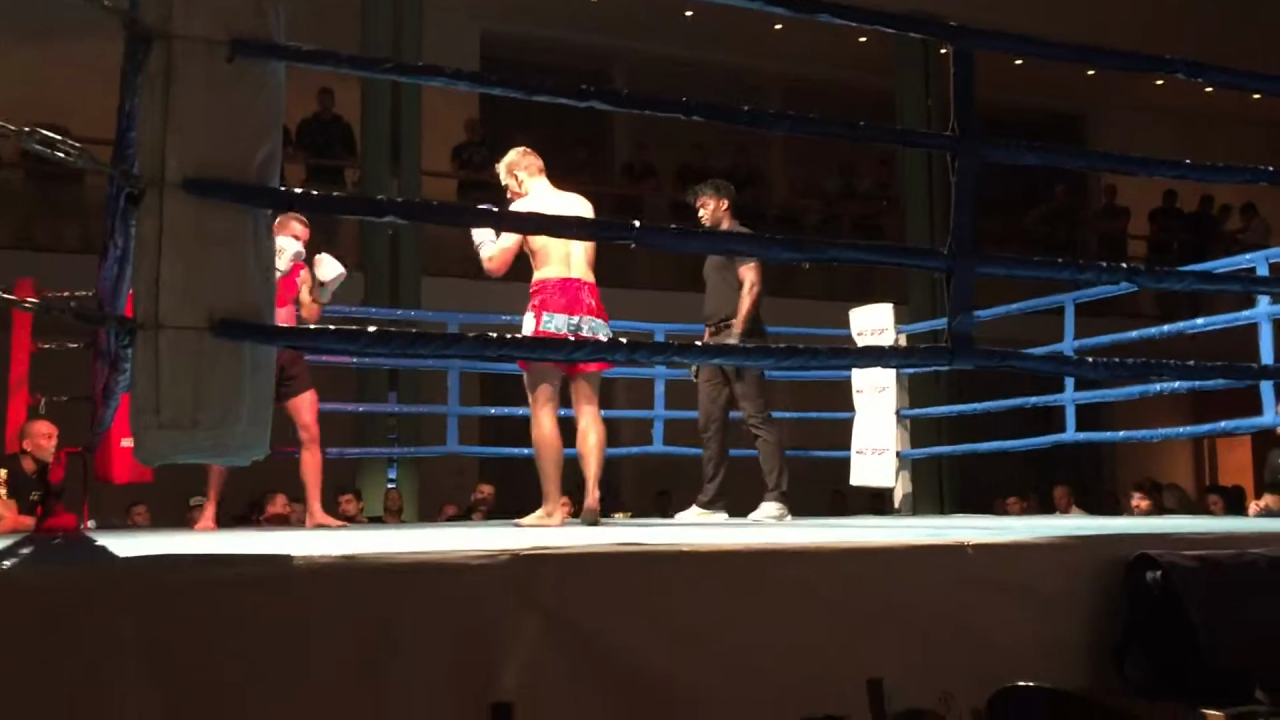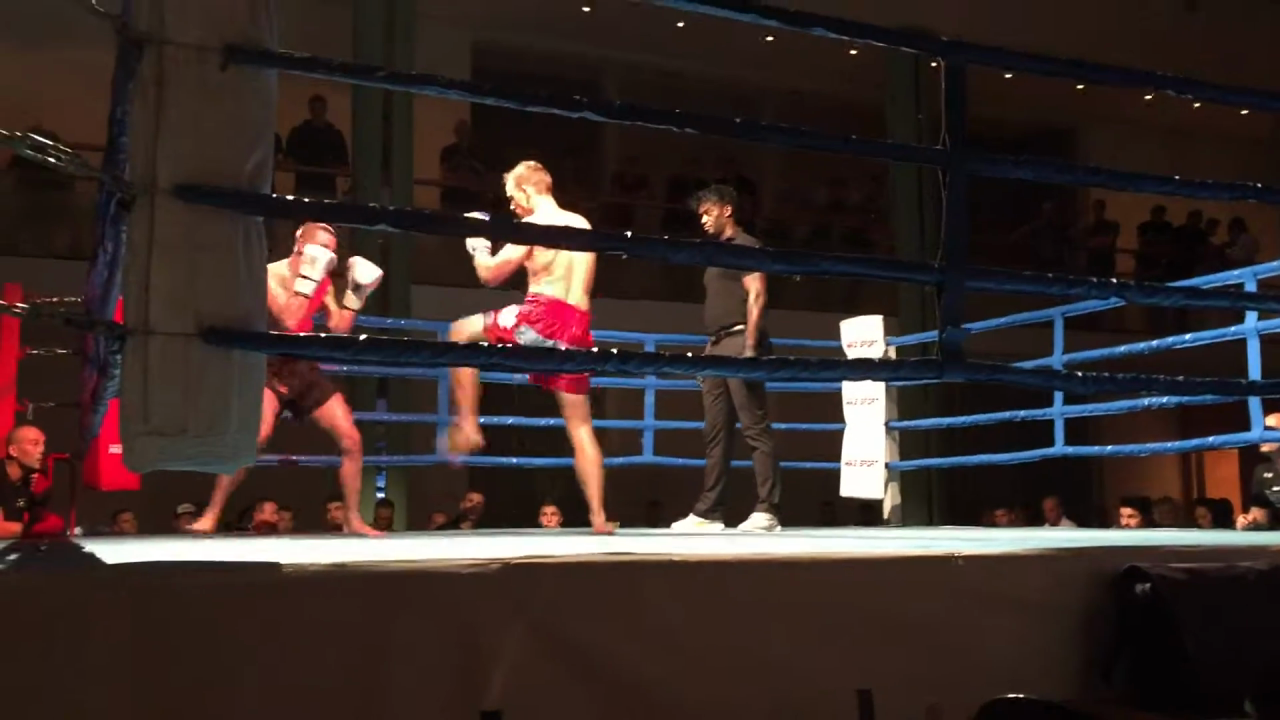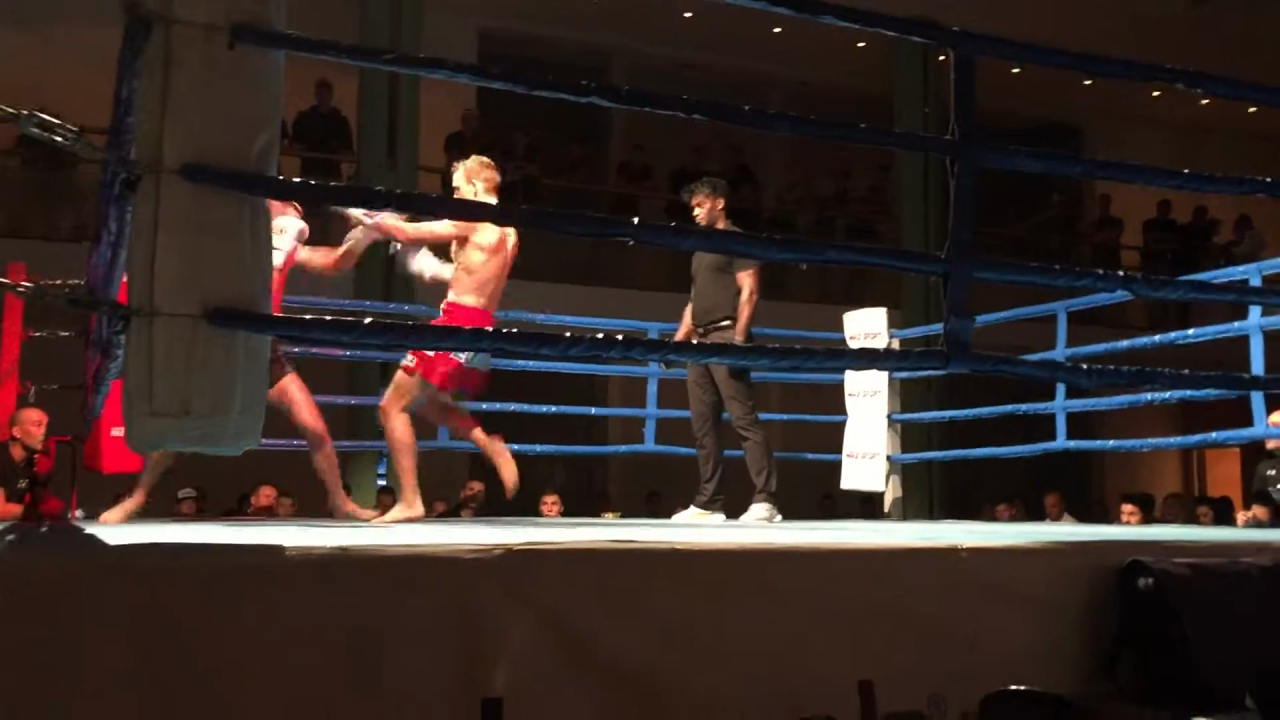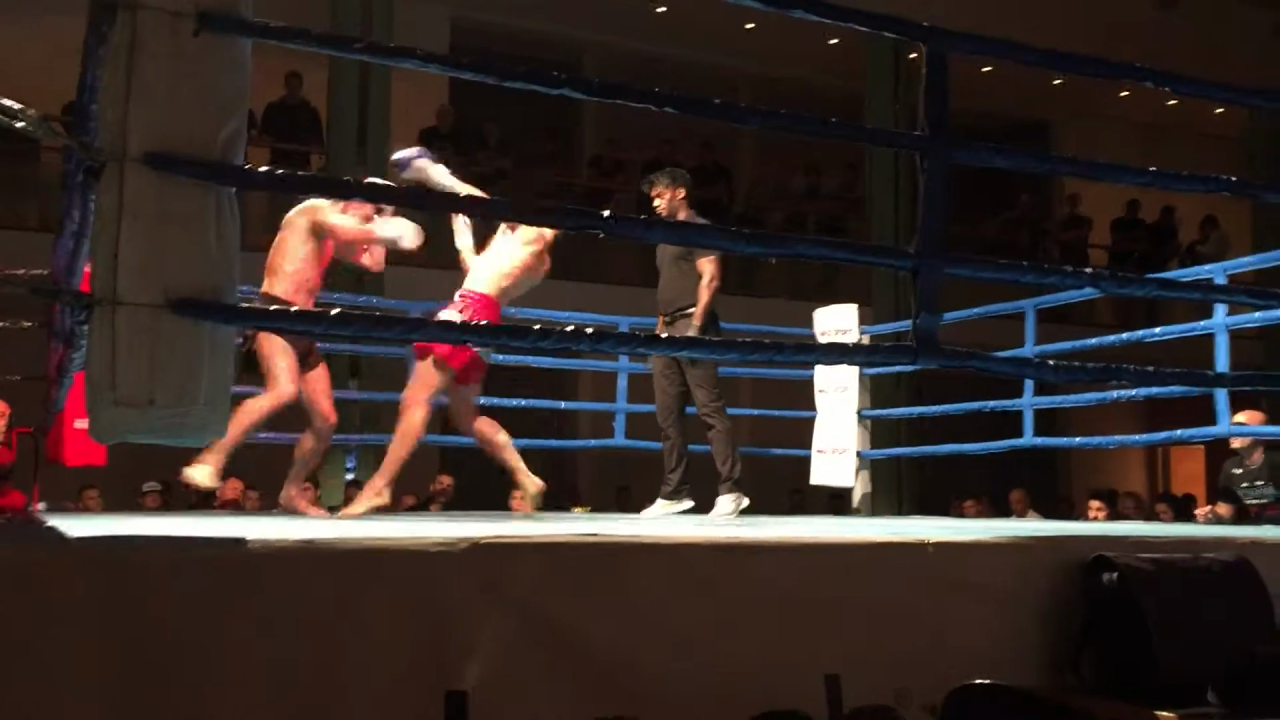
dt=0.5s
person 1, frame 1
left shoulder: (525, 207)
right shoulder: (582, 203)
left elbow: (495, 265)
left wrist: (482, 235)
left hip: (551, 303)
right hip: (588, 303)
left knee: (543, 408)
right knee: (587, 409)
left ankle: (552, 507)
right ankle: (592, 492)
person 1, frame 2
left shoulder: (533, 226)
right shoulder: (581, 226)
left elbow: (488, 275)
left wrist: (477, 244)
right wrist: (510, 252)
left hip: (538, 317)
right hip: (577, 331)
left knee: (462, 334)
right knee: (580, 429)
left ankle: (466, 427)
right ankle: (599, 517)
person 1, frame 3
left shoulder: (471, 220)
right shoulder: (505, 229)
left elbow: (408, 233)
left wrist: (374, 219)
left hip: (459, 326)
right hip: (480, 327)
left knee: (392, 407)
right knee: (431, 405)
left ankle: (410, 501)
right ankle: (496, 451)
person 1, frame 4
left shoulder: (539, 229)
right shoulder: (542, 263)
left elbow: (480, 200)
left wrist: (432, 174)
right wrist: (462, 233)
left hip: (470, 312)
right hip: (485, 319)
left knee: (416, 401)
right knee: (466, 415)
left ankle: (378, 489)
right ankle: (526, 478)
person 2, frame 1
left shoulder: (741, 237)
left elbow: (752, 286)
left wrist: (737, 335)
right wrist: (703, 347)
left hip: (738, 336)
right hip: (716, 340)
left knee: (757, 417)
right knee: (710, 423)
left ankle: (775, 500)
right ankle: (709, 502)
person 2, frame 2
left shoulder: (745, 246)
left elbow: (757, 296)
left wrist: (750, 346)
right wrist: (708, 352)
left hip: (740, 341)
right hip: (717, 348)
left knee: (754, 428)
right knee: (715, 433)
left ankle: (766, 511)
right ankle: (708, 511)
person 2, frame 3
right shoulder: (701, 250)
left elbow: (749, 293)
left wrist: (739, 340)
right wrist: (677, 341)
left hip: (725, 337)
right hip: (700, 342)
left knee: (743, 419)
right knee: (703, 425)
left ankle: (765, 500)
right ankle: (708, 503)
person 2, frame 4
left shoulder: (699, 229)
right shoulder: (666, 239)
left elbow: (711, 279)
left wrist: (695, 326)
right wrist: (658, 333)
left hip: (692, 325)
right hip: (669, 330)
left knee: (709, 407)
right knee: (667, 412)
left ankle: (730, 490)
right ankle: (673, 492)
person 3, frame 1
left shoulder: (300, 270)
left elbow: (310, 318)
left wrist: (323, 289)
right wrist: (275, 269)
left hip: (289, 355)
left knee: (310, 433)
left ankle: (315, 512)
right ankle: (209, 511)
person 3, frame 2
left shoulder: (323, 281)
right shoulder: (270, 275)
left elbow: (340, 330)
right elbow: (288, 322)
left wrist: (356, 294)
right wrist: (310, 277)
left hip: (306, 369)
right hip: (271, 367)
left knee: (352, 441)
right knee: (257, 436)
left ankle: (354, 520)
right ankle: (211, 514)
person 3, frame 3
left shoulder: (290, 252)
left elbow: (337, 263)
left wrist: (359, 238)
right wrist: (277, 251)
left hip: (265, 354)
left knee: (314, 428)
left ankle: (339, 501)
right ankle: (137, 498)
person 3, frame 4
left shoulder: (330, 232)
right shoulder: (317, 209)
left elbow: (374, 263)
right elbow: (354, 235)
left wrist: (382, 218)
right wrist: (394, 232)
left knee: (326, 420)
right knee: (284, 390)
left ankle: (293, 493)
right ankle: (210, 461)
